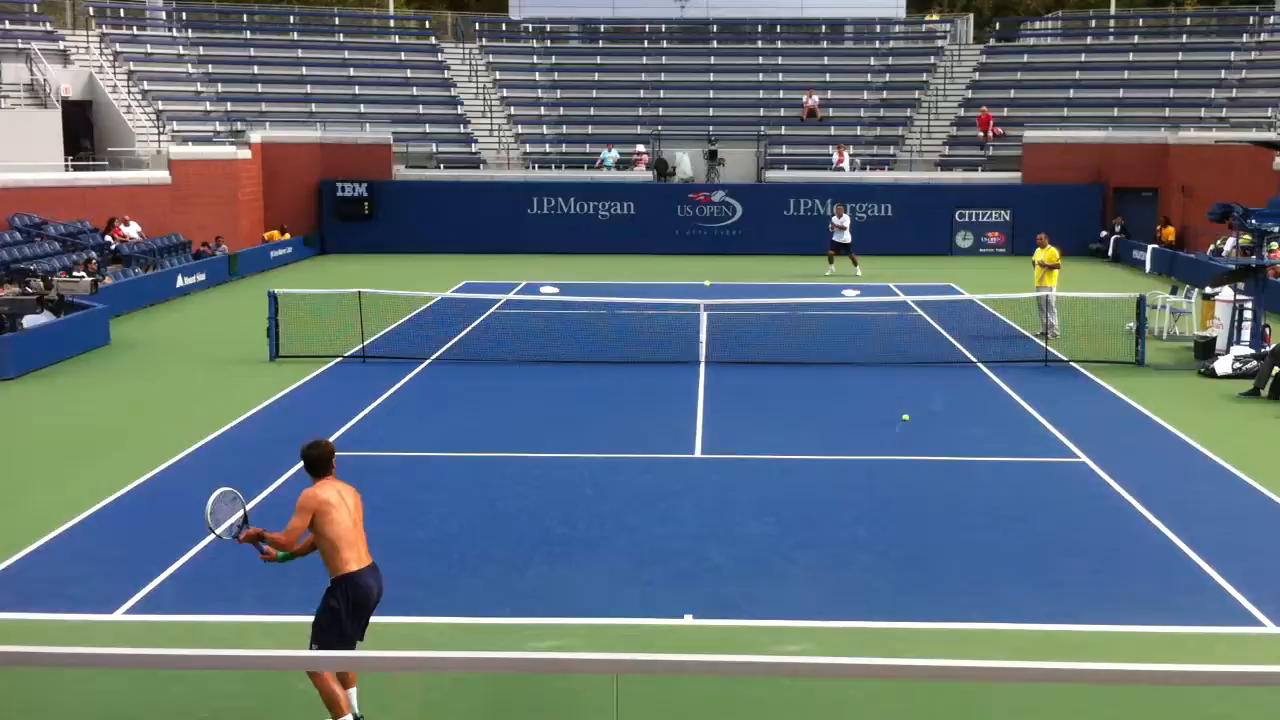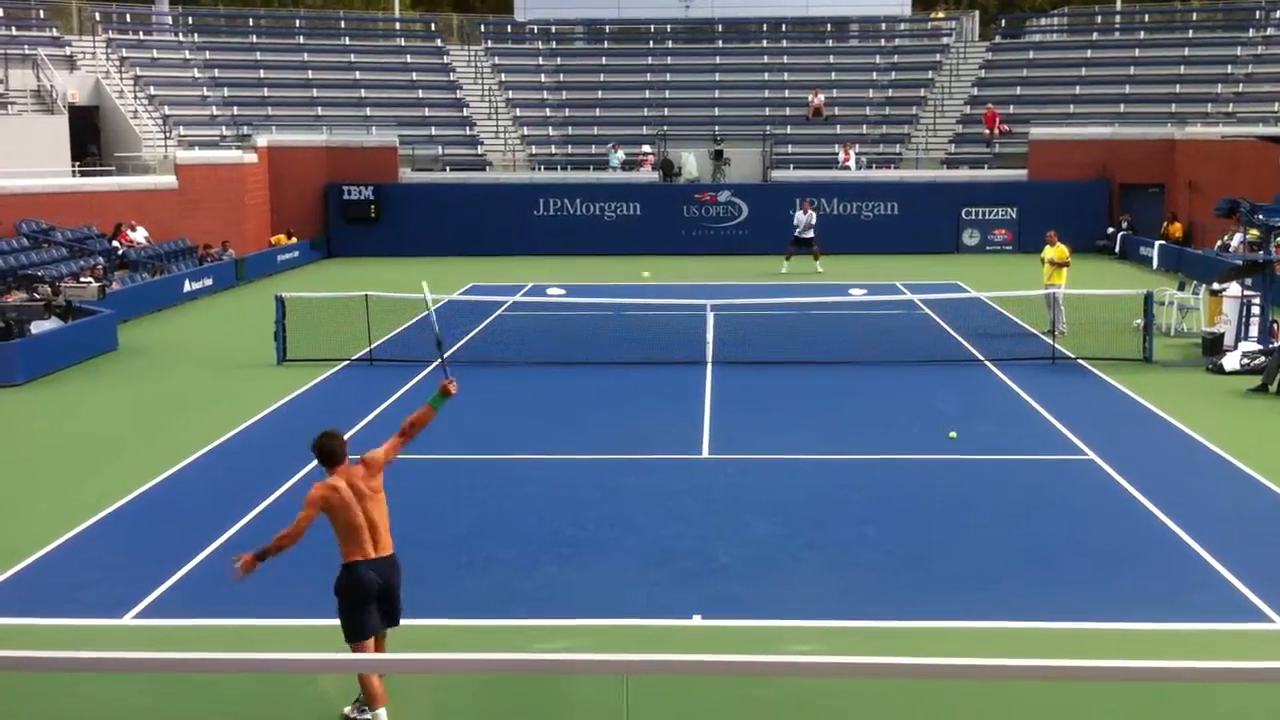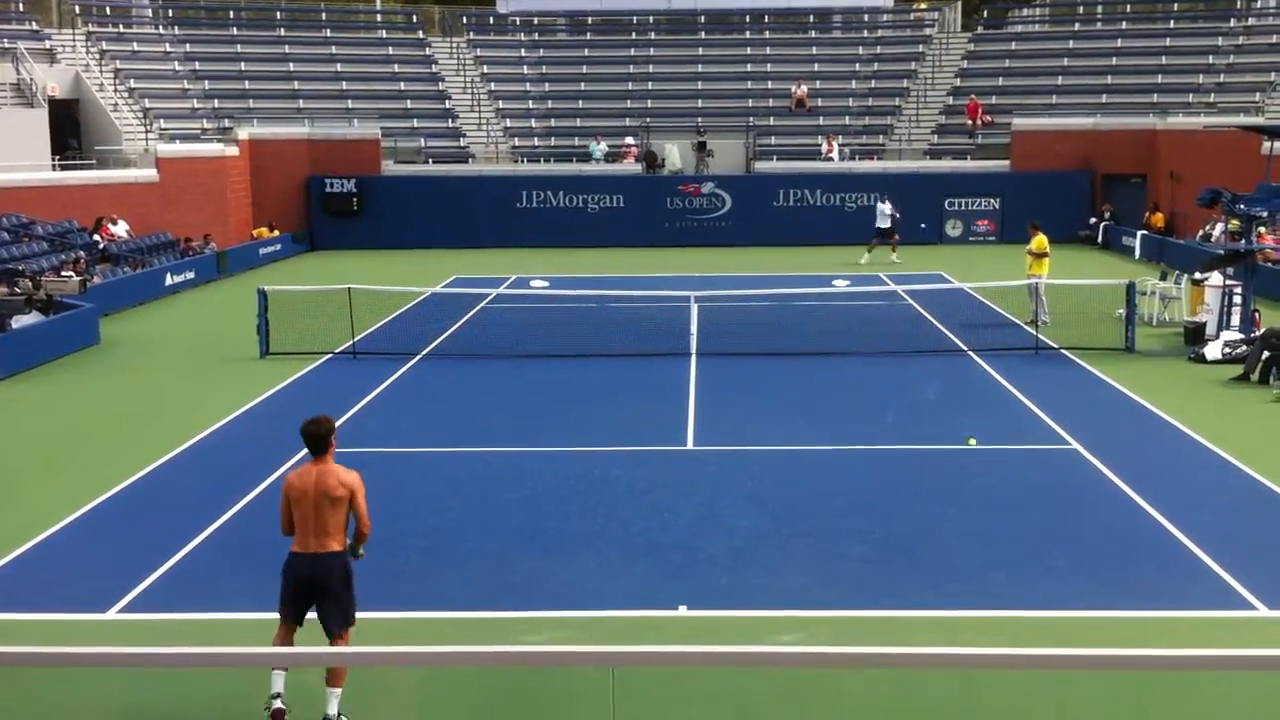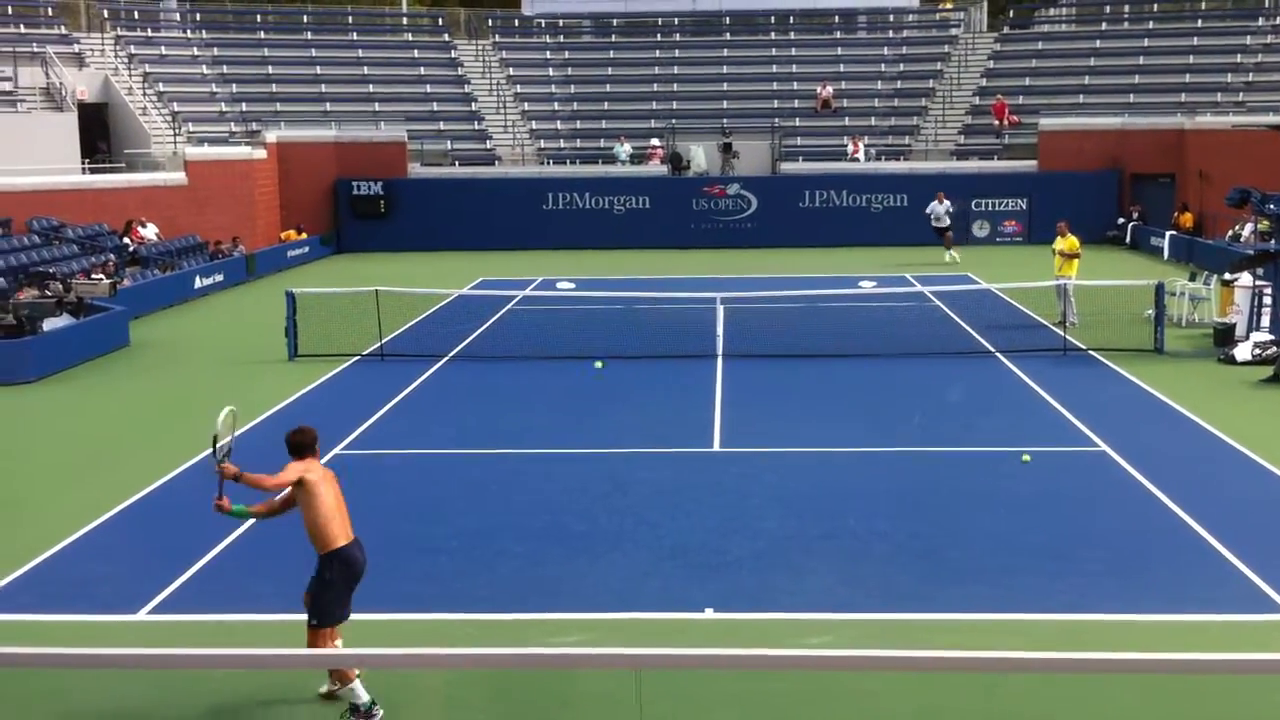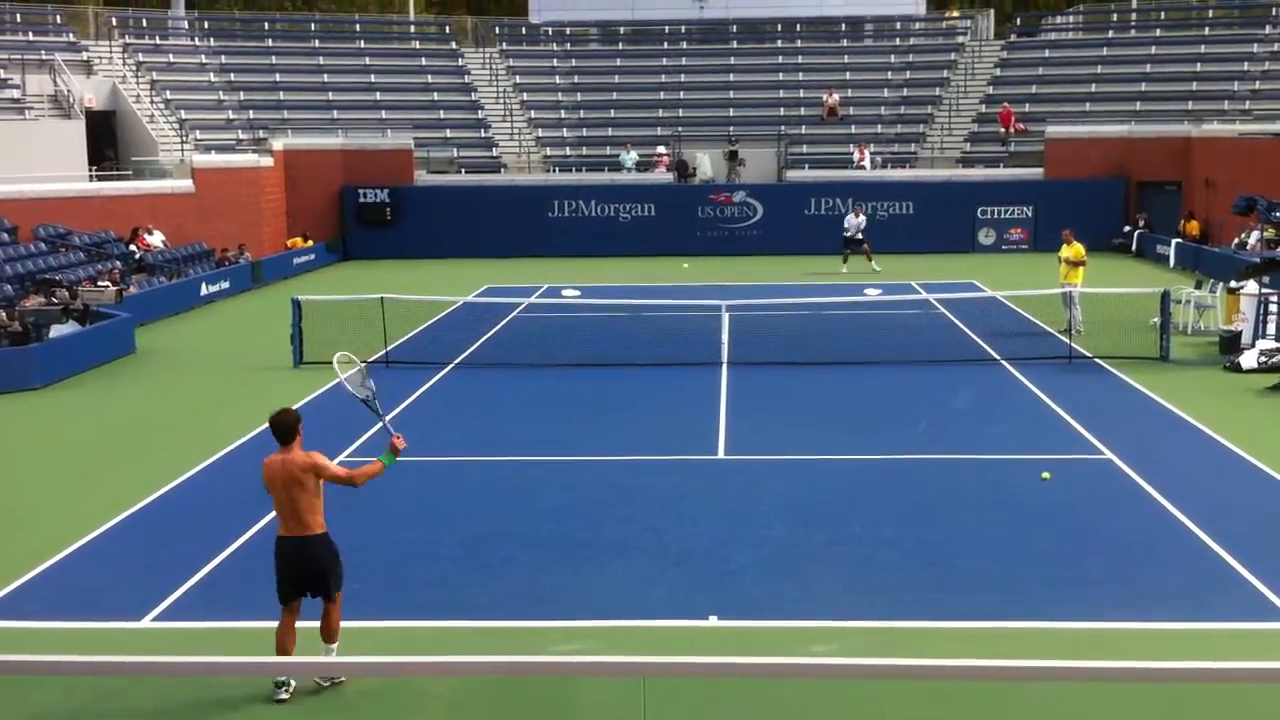
dt=1s
person 1, frame 1
left shoulder: (312, 496)
right shoulder: (350, 492)
left elbow: (288, 542)
left wrist: (258, 535)
right wrist: (282, 556)
left hip: (350, 586)
right hip: (370, 578)
left knee: (317, 667)
right knee: (335, 650)
person 1, frame 2
left shoulder: (322, 493)
right shoulder: (370, 467)
left elbow: (291, 536)
right elbow: (405, 432)
left wrist: (258, 556)
right wrist: (440, 398)
left hip: (357, 574)
right hip: (388, 567)
left knee: (364, 654)
right knee: (377, 639)
person 1, frame 3
left shoulder: (291, 480)
right shoulder: (349, 479)
left elbow: (287, 529)
right elbow: (364, 528)
right wrist: (356, 549)
left hip: (299, 563)
right hip: (333, 563)
left knee: (285, 629)
right knee: (339, 640)
person 1, frame 4
left shoulder: (303, 469)
right shoulder: (323, 474)
left elbow: (269, 484)
right elbow: (268, 509)
left wrist: (237, 475)
right wrist: (234, 510)
left hip: (338, 559)
right hip: (350, 552)
left knee: (319, 641)
right knee: (312, 600)
right ankle: (343, 678)
person 1, frame 5
left shoulder: (268, 465)
right shoulder: (310, 460)
right elbow: (353, 479)
right wrist: (390, 454)
left hip: (285, 546)
right hip: (316, 544)
left knee: (289, 612)
right knee: (332, 603)
left ankle: (282, 682)
